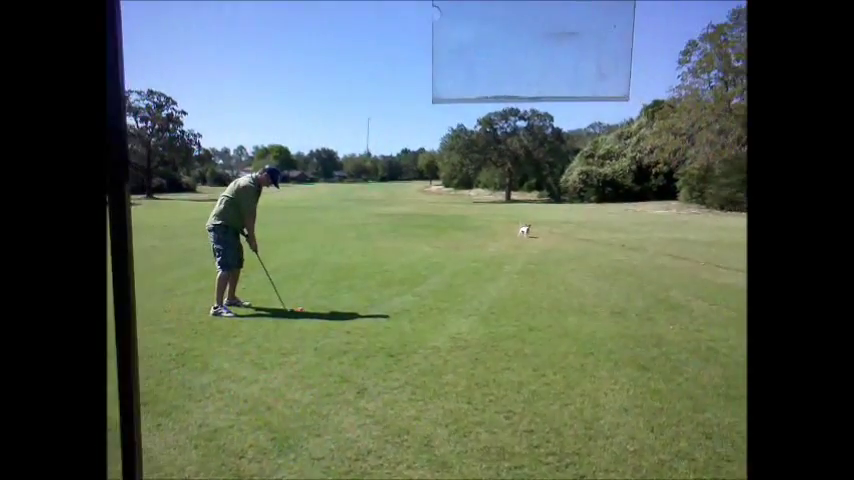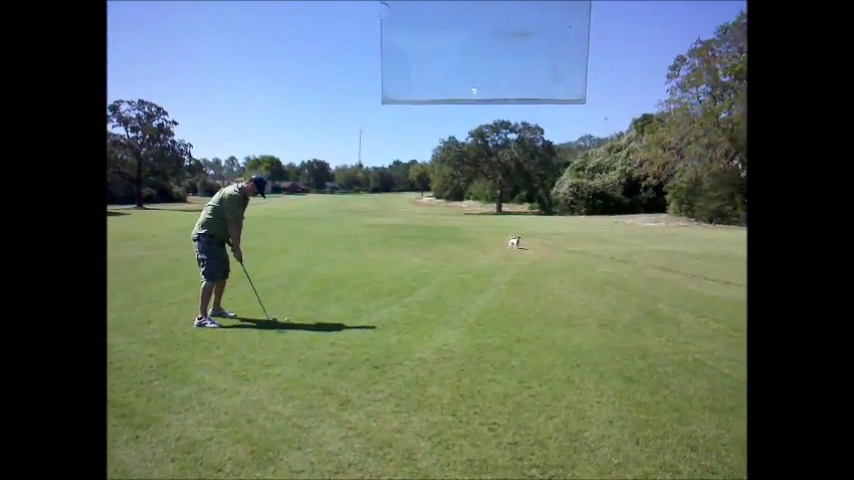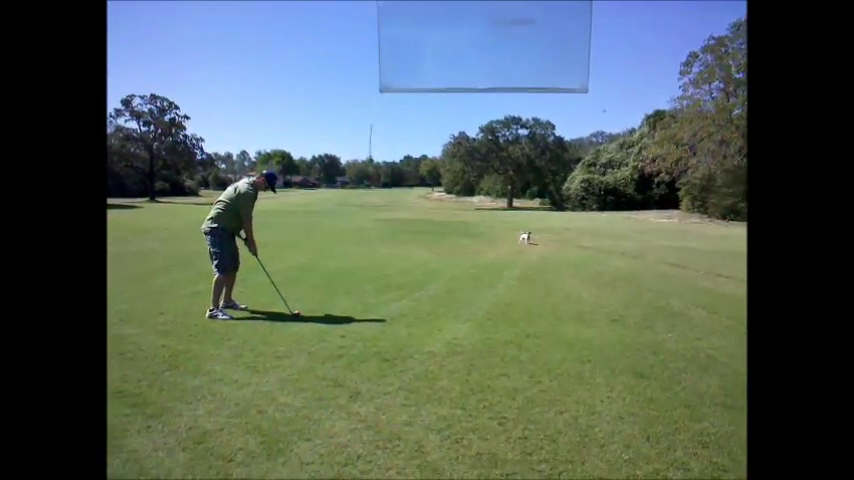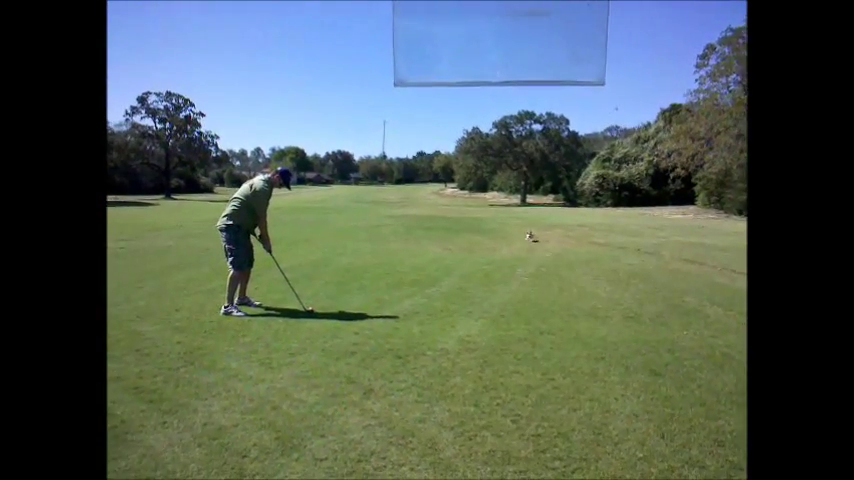
dt=0.4s
person 1, frame 1
left shoulder: (255, 186)
right shoulder: (247, 185)
left elbow: (251, 213)
right elbow: (247, 214)
left wrist: (250, 235)
right wrist: (252, 238)
left hip: (230, 227)
right hip: (220, 226)
left knee: (236, 264)
right knee: (226, 266)
left ankle: (230, 298)
right ankle: (217, 306)
person 1, frame 2
left shoulder: (243, 197)
right shoulder: (232, 194)
left elbow: (238, 223)
right elbow: (231, 223)
left wrist: (236, 245)
right wrist: (237, 248)
left hip: (217, 237)
right hip: (205, 236)
left knee: (222, 274)
right knee: (210, 277)
left ankle: (216, 308)
right ankle: (201, 317)
person 1, frame 3
left shoulder: (248, 187)
right shoulder: (246, 191)
left elbow: (245, 218)
right elbow: (246, 220)
left wrist: (248, 238)
right wrist: (251, 242)
left hip: (225, 230)
right hip: (217, 229)
left knee: (233, 267)
right knee: (223, 269)
left ankle: (227, 301)
right ankle: (213, 309)
person 1, frame 4
left shoulder: (261, 182)
right shoulder: (262, 187)
left elbow: (259, 215)
right elbow: (262, 217)
left wrist: (262, 235)
right wrist: (266, 239)
left hip: (240, 226)
right hip: (232, 226)
left knee: (247, 263)
right knee: (238, 266)
left ankle: (242, 297)
right ankle: (228, 306)
